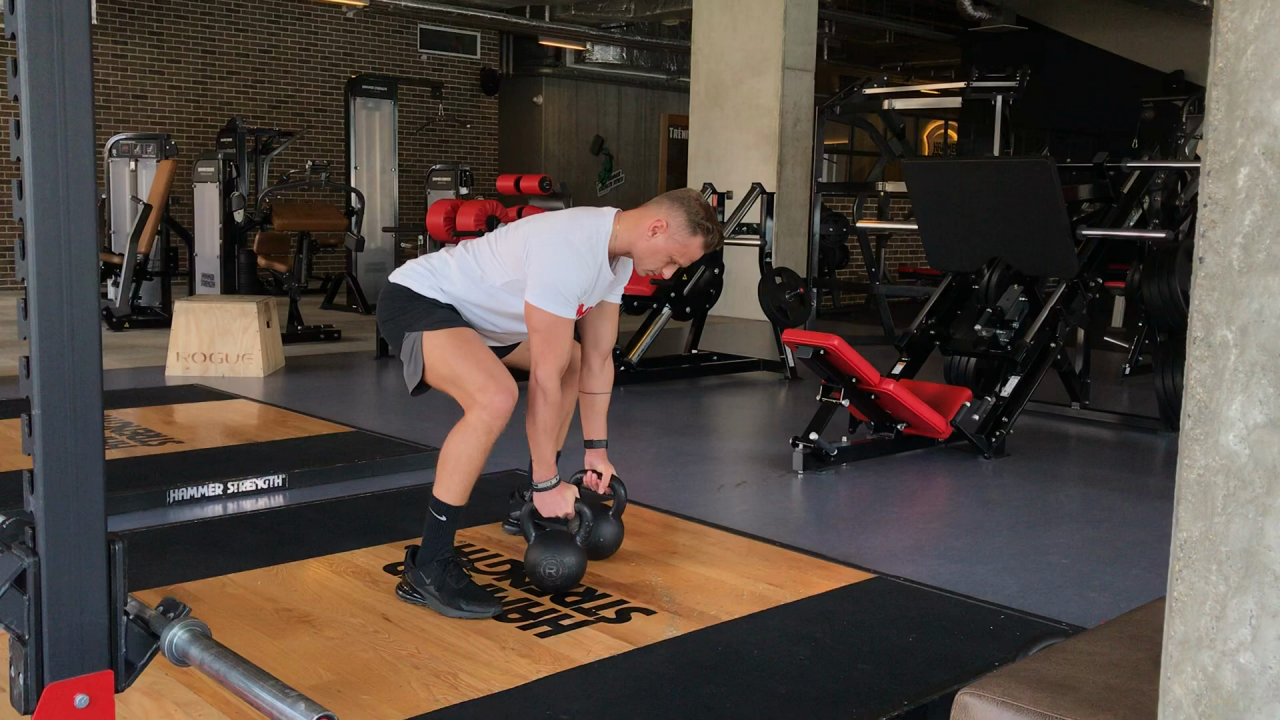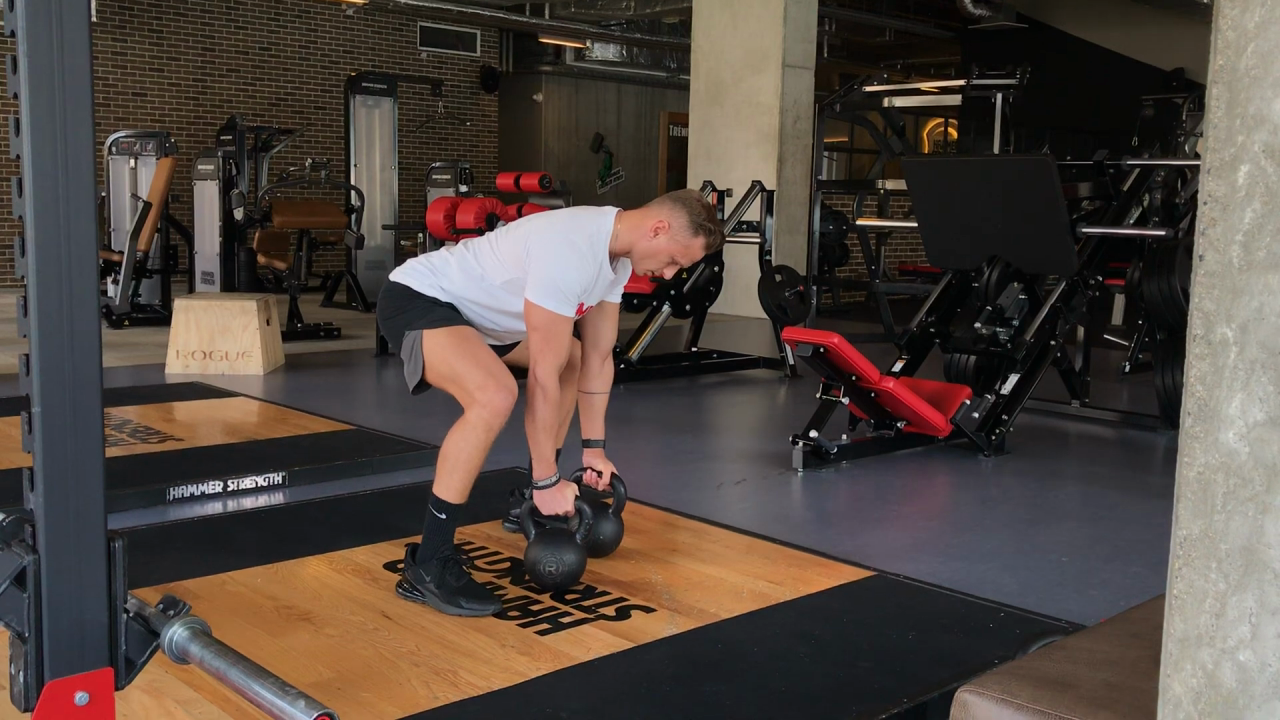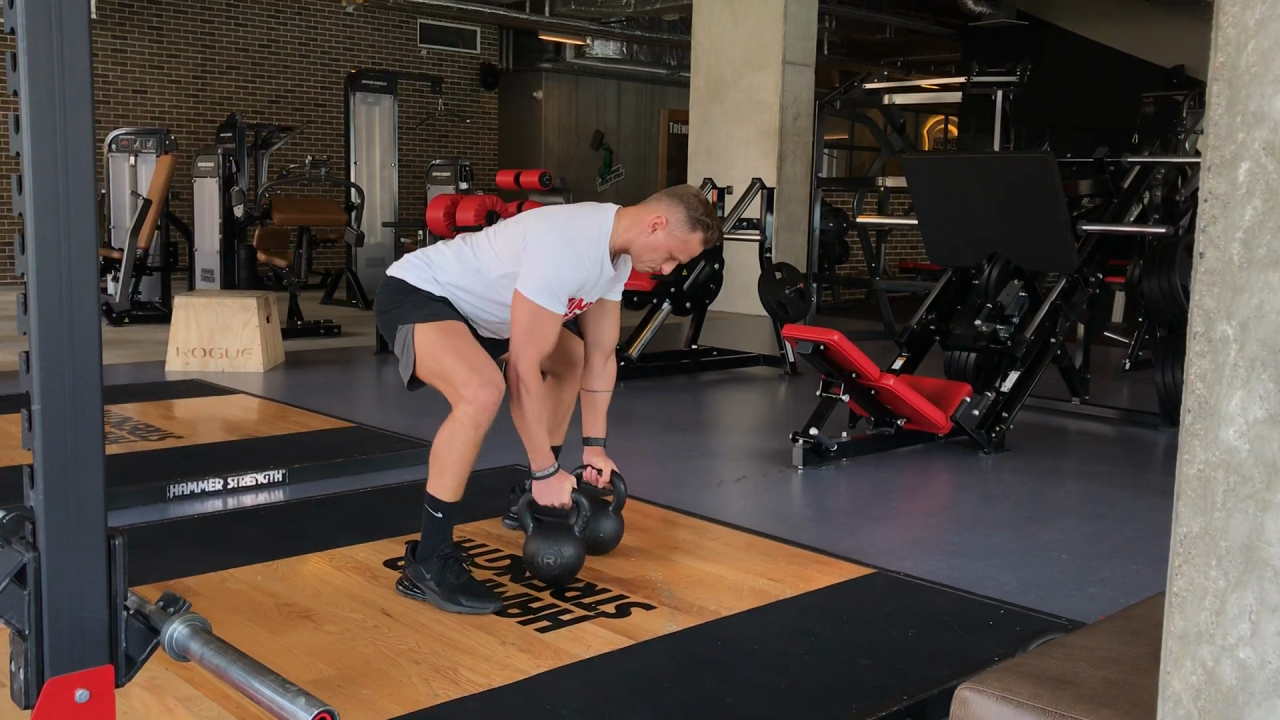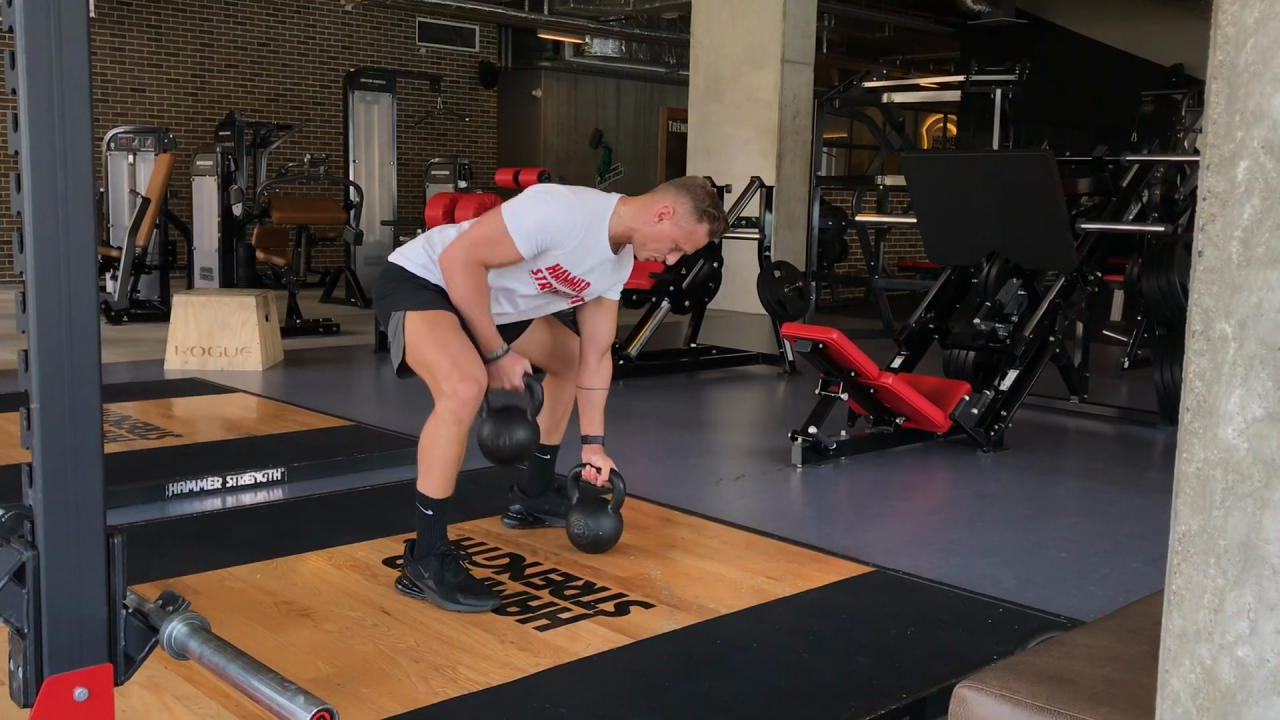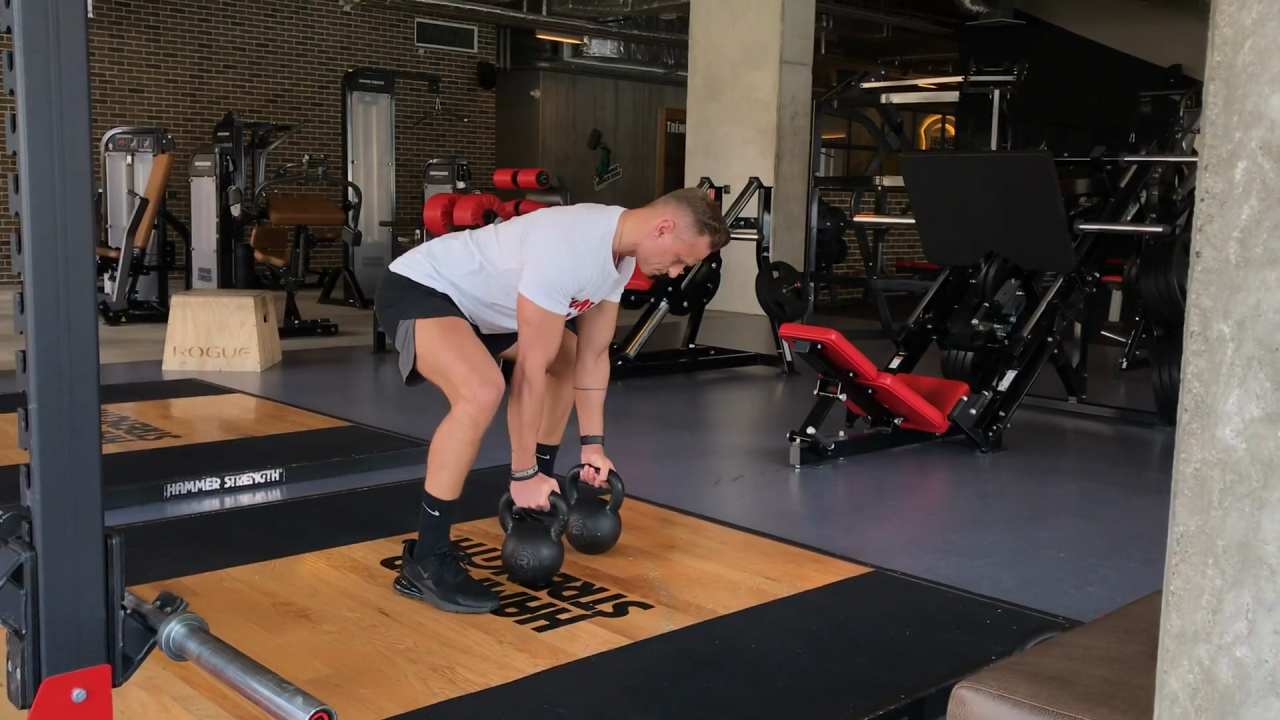
dt=1s
person 1, frame 1
left shoulder: (616, 252)
right shoulder: (570, 251)
left elbow: (597, 358)
right elbow: (545, 379)
left wrist: (597, 449)
right wrist: (548, 482)
left hip: (472, 306)
right hip: (417, 298)
left knee: (572, 359)
right knee: (494, 397)
left ankle: (528, 502)
right ankle: (429, 567)
person 1, frame 2
left shoulder: (617, 253)
right shoulder: (571, 250)
left elbow: (597, 357)
right elbow: (544, 376)
left wrist: (594, 448)
right wrist: (547, 480)
left hip: (471, 305)
right hip: (418, 297)
left knee: (573, 358)
right knee: (495, 395)
left ankle: (528, 500)
right ankle: (428, 565)
person 1, frame 3
left shoulder: (617, 257)
right shoulder: (568, 246)
left elbow: (600, 356)
right elbow: (524, 366)
left wrist: (594, 446)
right wrist: (542, 470)
left hip: (472, 305)
right hip: (416, 291)
left knee: (573, 358)
right knee: (482, 392)
left ankle: (529, 498)
right ankle: (429, 563)
person 1, frame 4
left shoulder: (618, 259)
right shoulder: (563, 213)
left elbow: (595, 353)
right elbow: (457, 258)
left wrist: (593, 444)
right wrist: (497, 353)
right hip: (419, 279)
left knee: (570, 357)
right knee: (464, 387)
left ankle: (532, 496)
right ankle: (426, 561)
person 1, frame 5
left shoulder: (620, 253)
right shoulder: (568, 249)
left elbow: (591, 354)
right elbow: (532, 369)
left wrist: (593, 445)
right wrist: (524, 473)
left hip: (470, 295)
right hip: (417, 287)
left knee: (567, 358)
right knee: (481, 392)
left ankle: (539, 498)
right ankle: (426, 561)
